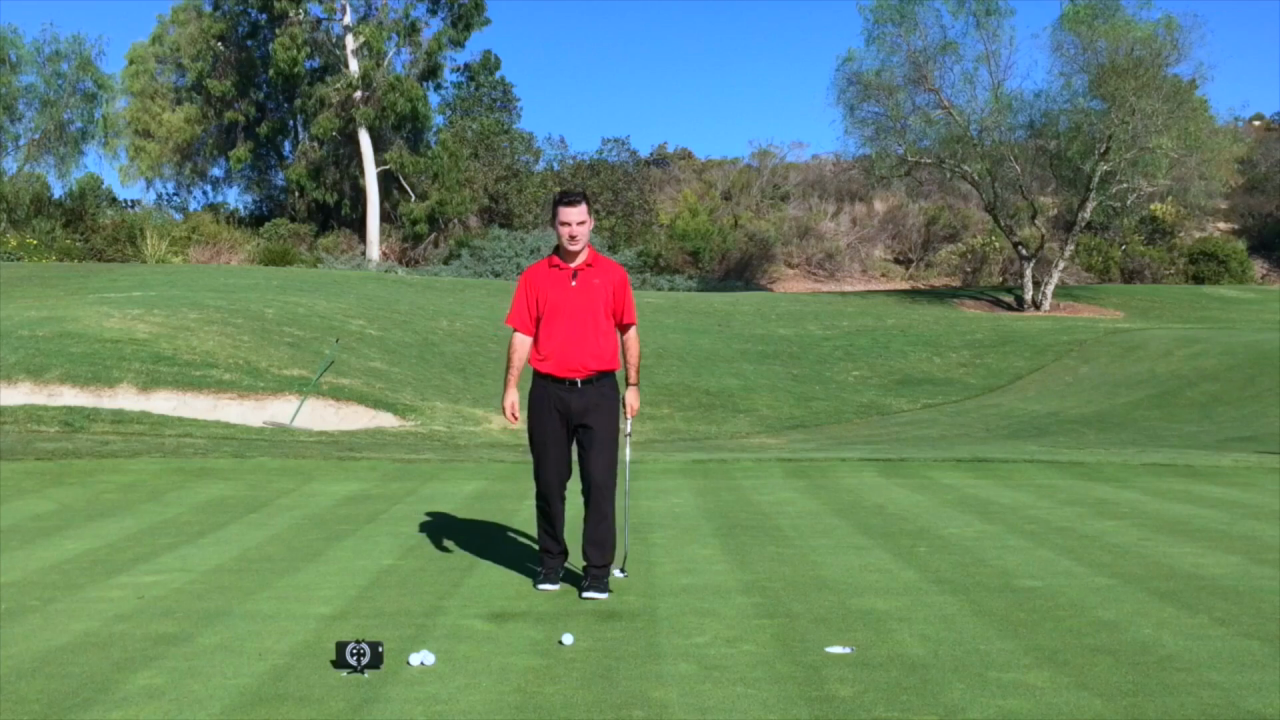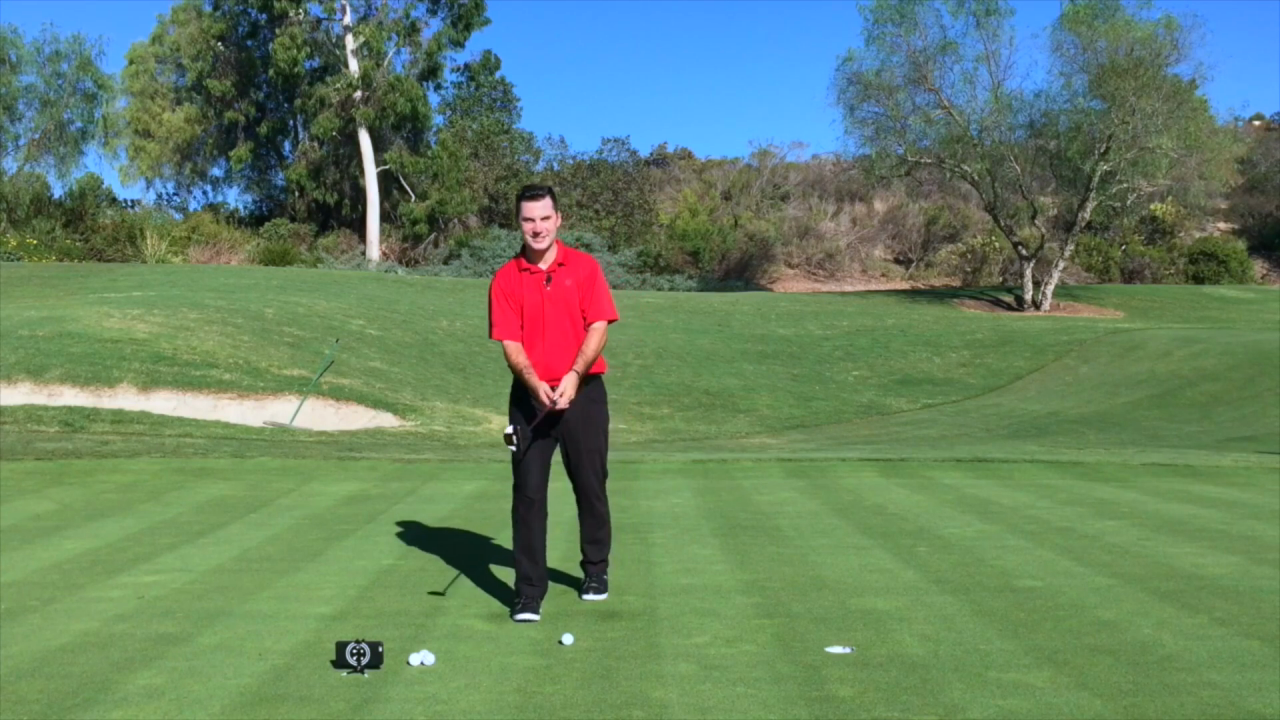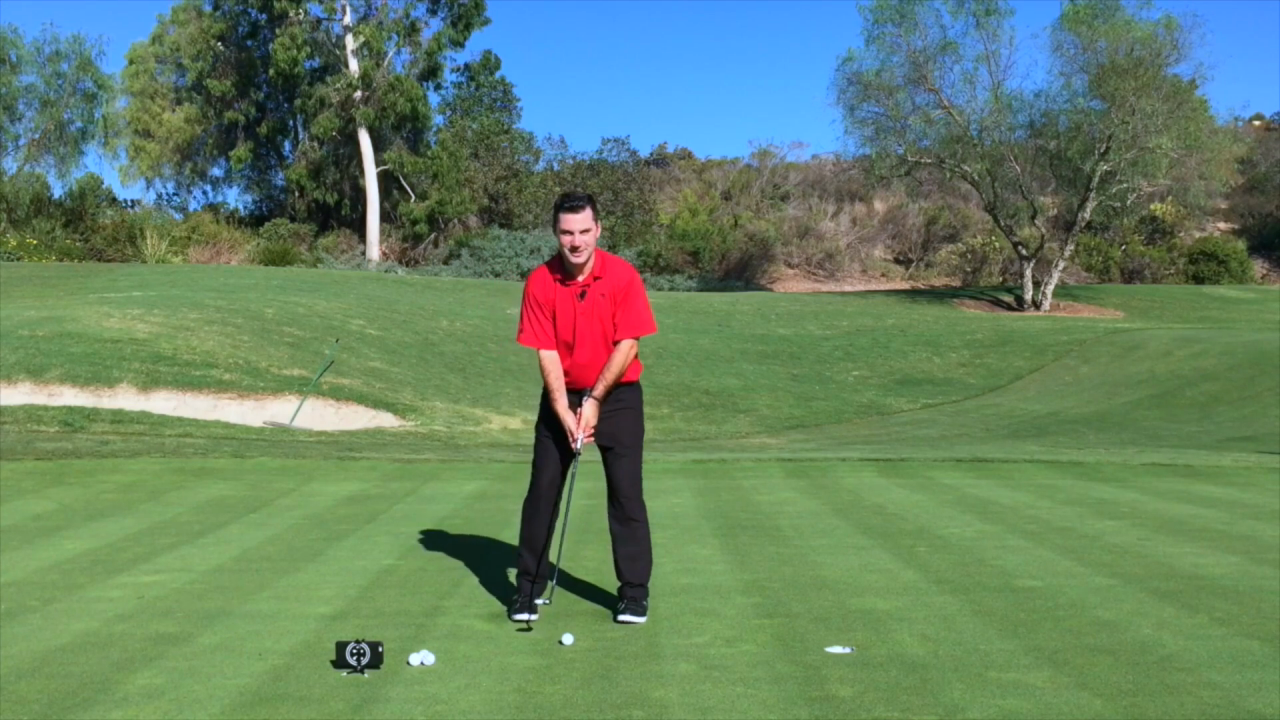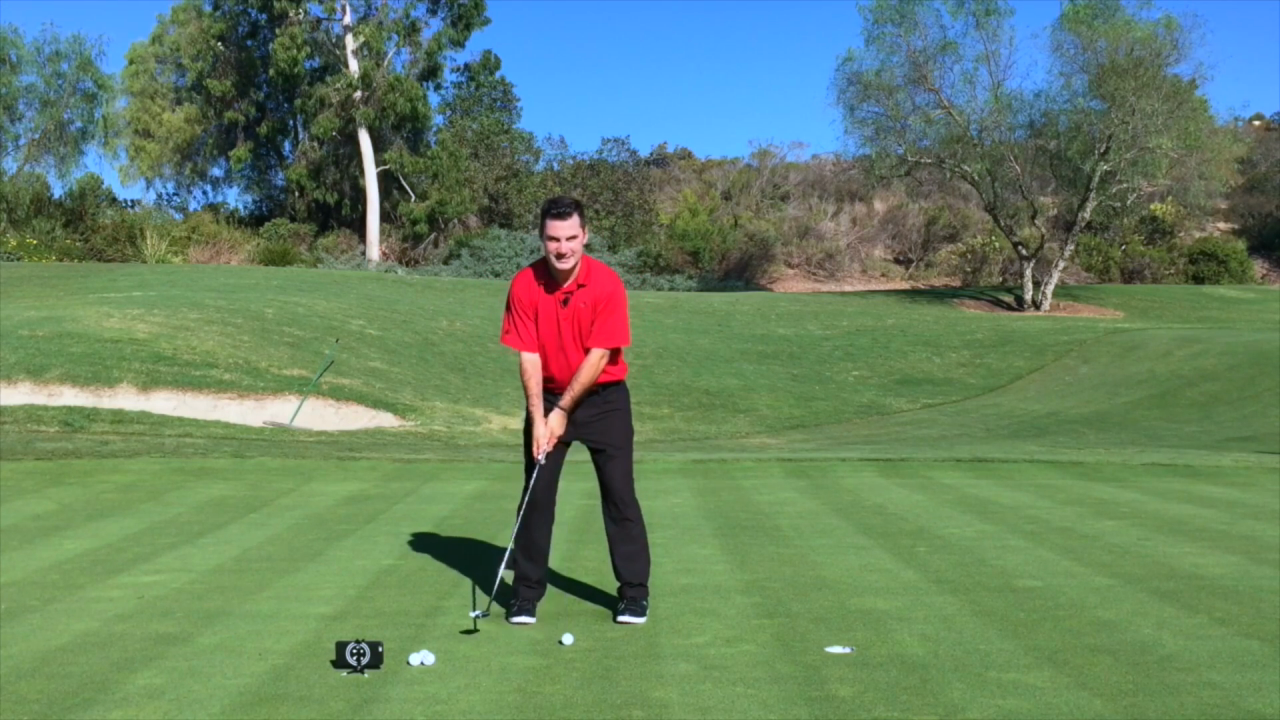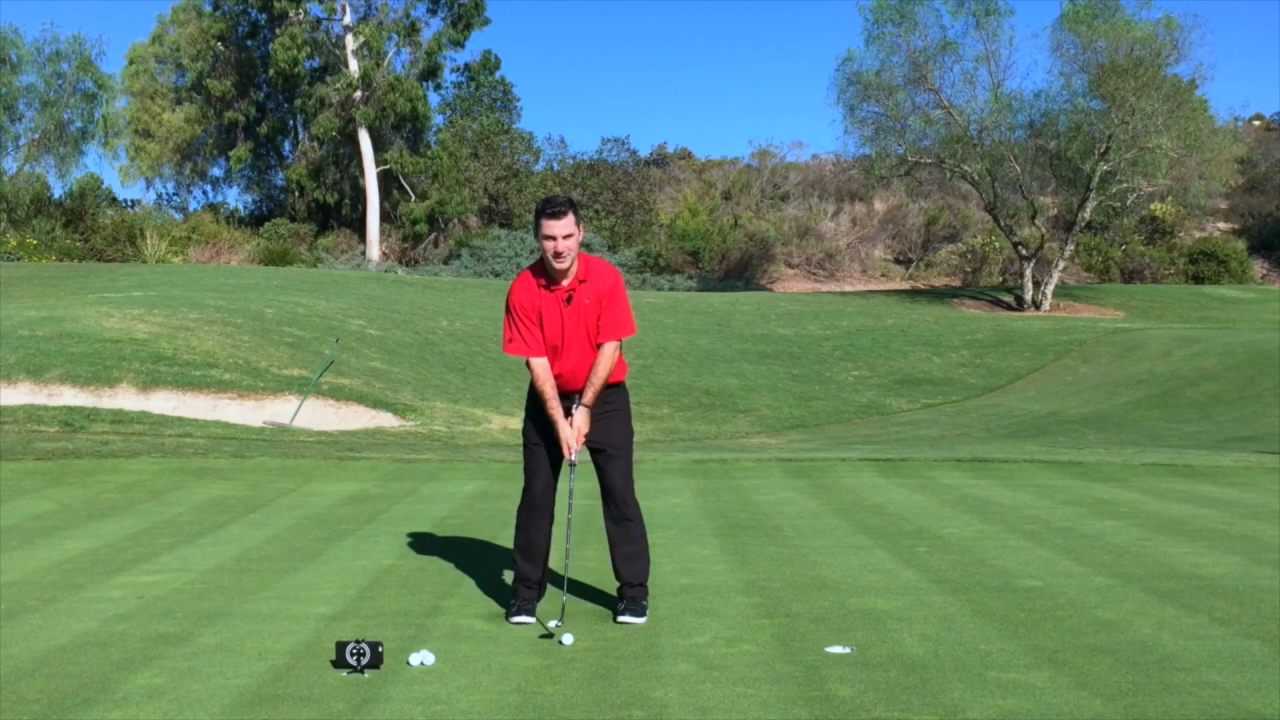
dt=1s
person 1, frame 1
left shoulder: (613, 274)
right shoulder: (534, 276)
left elbow: (628, 331)
right elbow: (522, 334)
left wrist: (632, 384)
right wrist: (511, 386)
left hip: (598, 392)
right hip: (549, 391)
left knee: (599, 482)
right knee: (549, 481)
left ankle: (597, 570)
right ankle: (552, 558)
person 1, frame 2
left shoulder: (586, 267)
right shoulder: (505, 278)
left elbow: (599, 327)
right elbow: (510, 343)
left wrist: (574, 375)
right wrist: (536, 385)
left hip: (584, 391)
right hip: (530, 395)
left knee: (590, 485)
right knee: (528, 492)
left ankle: (596, 568)
right ankle: (529, 590)
person 1, frame 3
left shoulder: (623, 276)
right shoulder: (539, 283)
left elbow: (628, 345)
right elbow: (546, 353)
left wrist: (594, 400)
right wrist: (565, 412)
left hip: (618, 396)
right hip: (561, 396)
left knee: (625, 493)
right knee: (541, 491)
left ankle: (634, 591)
right ankle: (528, 586)
person 1, frame 4
left shoulder: (608, 284)
right shoulder: (524, 285)
left elbow: (599, 356)
right elbow: (529, 356)
left wrist: (563, 411)
right wrist: (538, 418)
left hip: (604, 398)
right hip: (547, 398)
left knee: (619, 493)
right knee: (536, 494)
left ankle: (634, 592)
right ankle: (526, 591)
person 1, frame 5
left shoulder: (607, 278)
right shoulder: (523, 289)
left elbow: (610, 348)
right elbow: (537, 361)
left wrist: (584, 408)
right wrist: (559, 421)
left hip: (606, 398)
right hip: (548, 400)
left knee: (619, 493)
right knee: (536, 495)
left ankle: (634, 592)
right ankle: (526, 591)
